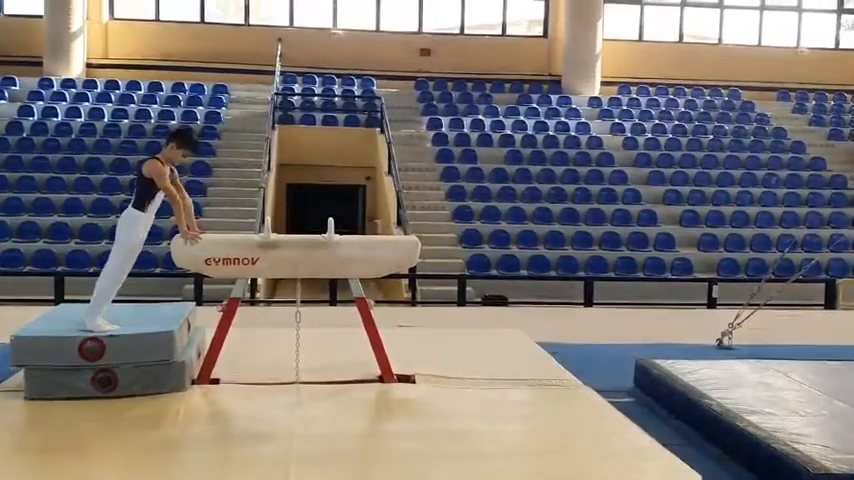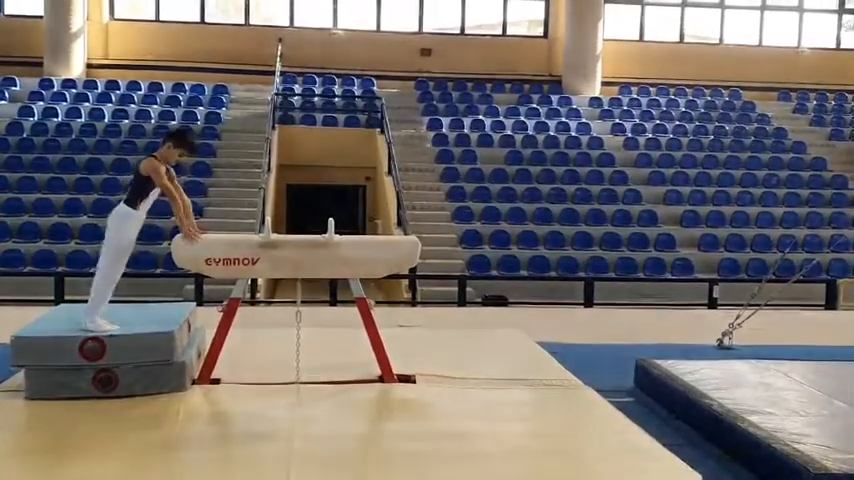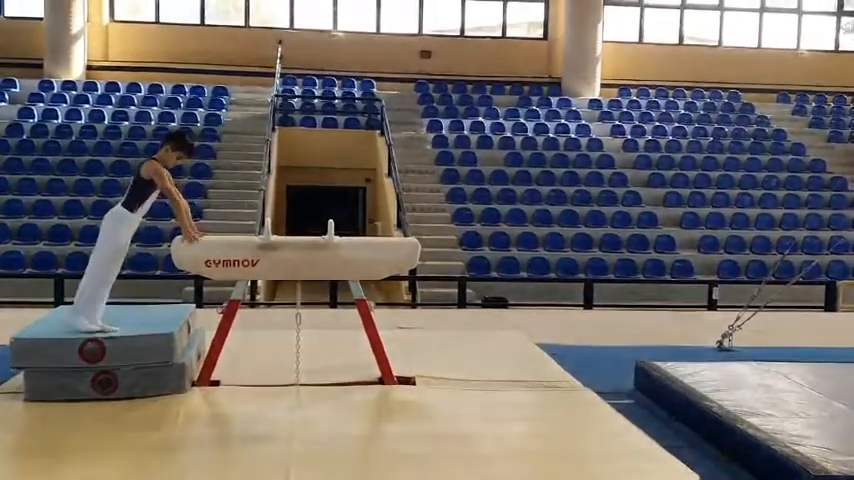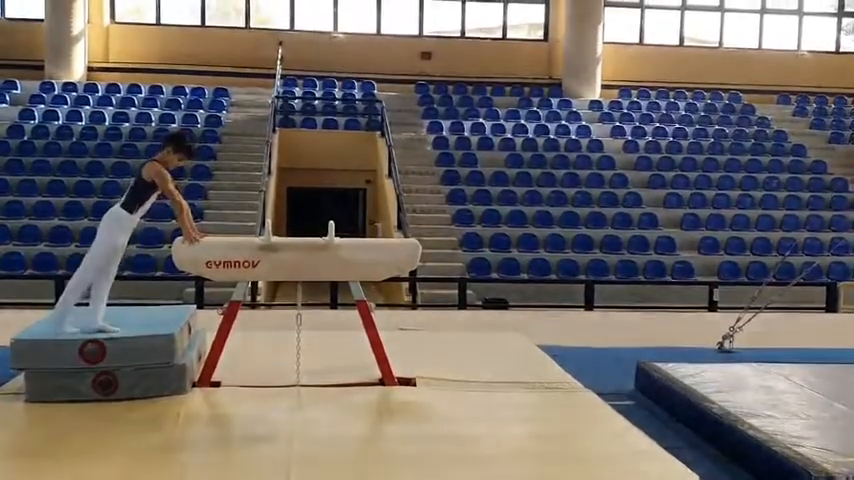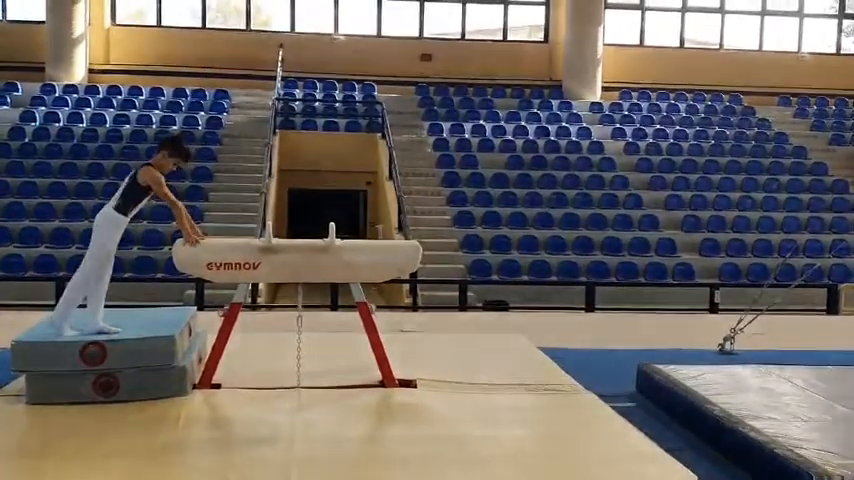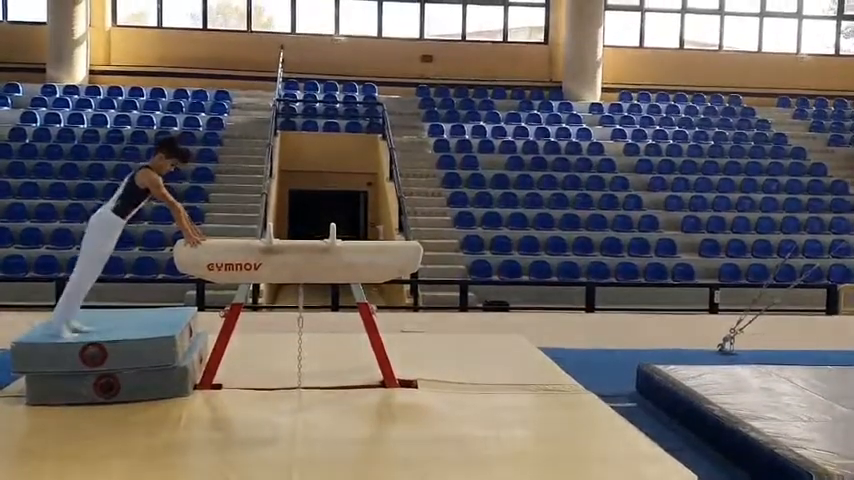
dt=0.2s
person 1, frame 1
left shoulder: (170, 170)
right shoulder: (155, 166)
left elbow: (185, 198)
right elbow: (175, 200)
left wrist: (193, 228)
right wrist: (183, 230)
left hip: (140, 222)
right hip: (135, 221)
left knee: (119, 269)
right knee: (117, 268)
left ankle: (96, 315)
right ankle: (92, 317)
person 1, frame 2
left shoulder: (166, 169)
right shoulder: (152, 164)
left elbow: (183, 198)
right elbow: (173, 198)
left wrist: (193, 227)
right wrist: (184, 229)
left hip: (132, 220)
right hip: (125, 218)
left knee: (113, 269)
right knee: (109, 267)
left ankle: (94, 316)
right ankle: (91, 317)
person 1, frame 3
left shoulder: (162, 172)
right shoulder: (154, 167)
left elbow: (181, 201)
right elbow: (175, 201)
left wrist: (192, 229)
right wrist: (186, 231)
left hip: (127, 223)
right hip: (120, 221)
left knee: (108, 272)
right knee: (99, 268)
left ankle: (92, 318)
right ankle: (79, 314)
person 1, frame 4
left shoulder: (161, 172)
right shoulder: (156, 169)
left elbow: (181, 202)
right elbow: (176, 202)
left wrist: (194, 230)
right wrist: (187, 232)
left hip: (124, 224)
right hip: (118, 221)
left knee: (107, 273)
right knee: (93, 267)
left ankle: (93, 320)
right ankle: (61, 314)
person 1, frame 5
left shoulder: (152, 174)
right shoulder: (151, 174)
left elbow: (177, 205)
right elbow: (174, 205)
left wrist: (194, 230)
right wrist: (187, 234)
left hip: (113, 222)
right hip: (111, 222)
left knee: (101, 273)
right knee: (90, 271)
left ankle: (93, 322)
right ankle: (60, 319)
person 1, frame 6
left shoulder: (148, 175)
right shoulder: (149, 177)
left elbow: (175, 206)
right elbow: (174, 206)
left wrist: (194, 231)
right wrist: (188, 235)
left hip: (105, 221)
right hip: (108, 224)
left knee: (85, 272)
right knee: (85, 273)
left ankle: (65, 318)
right ankle: (58, 323)
